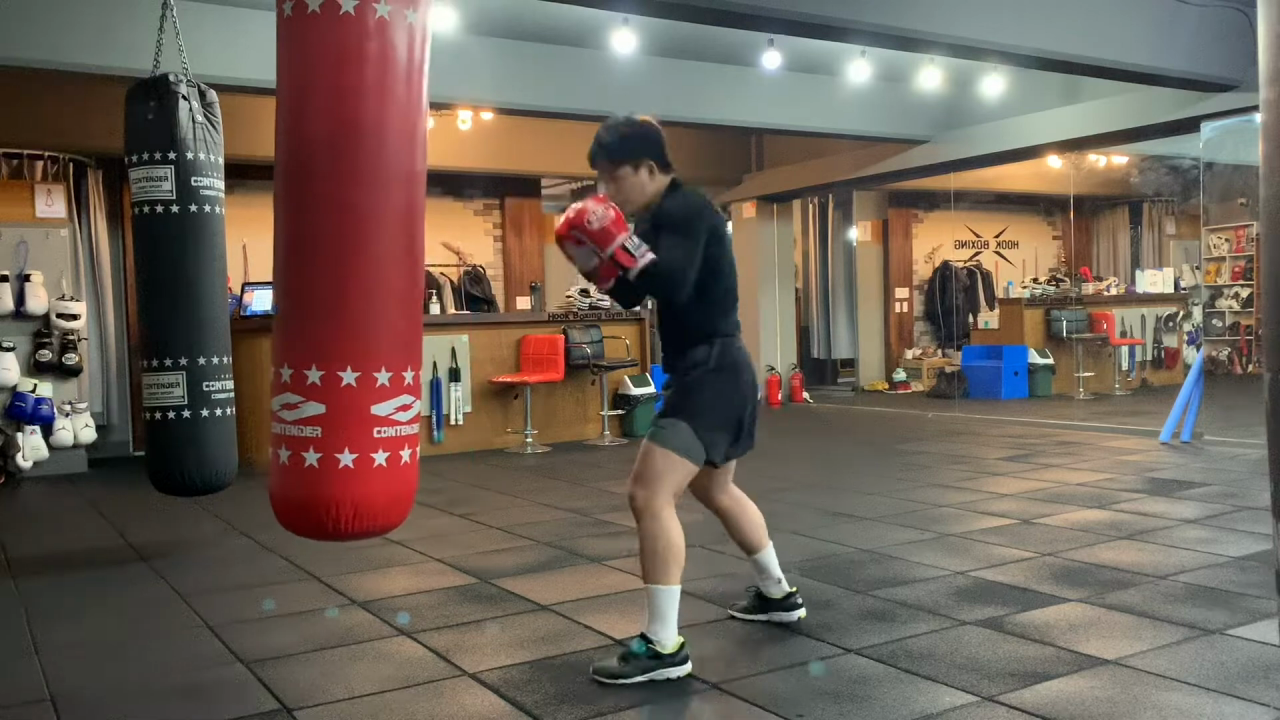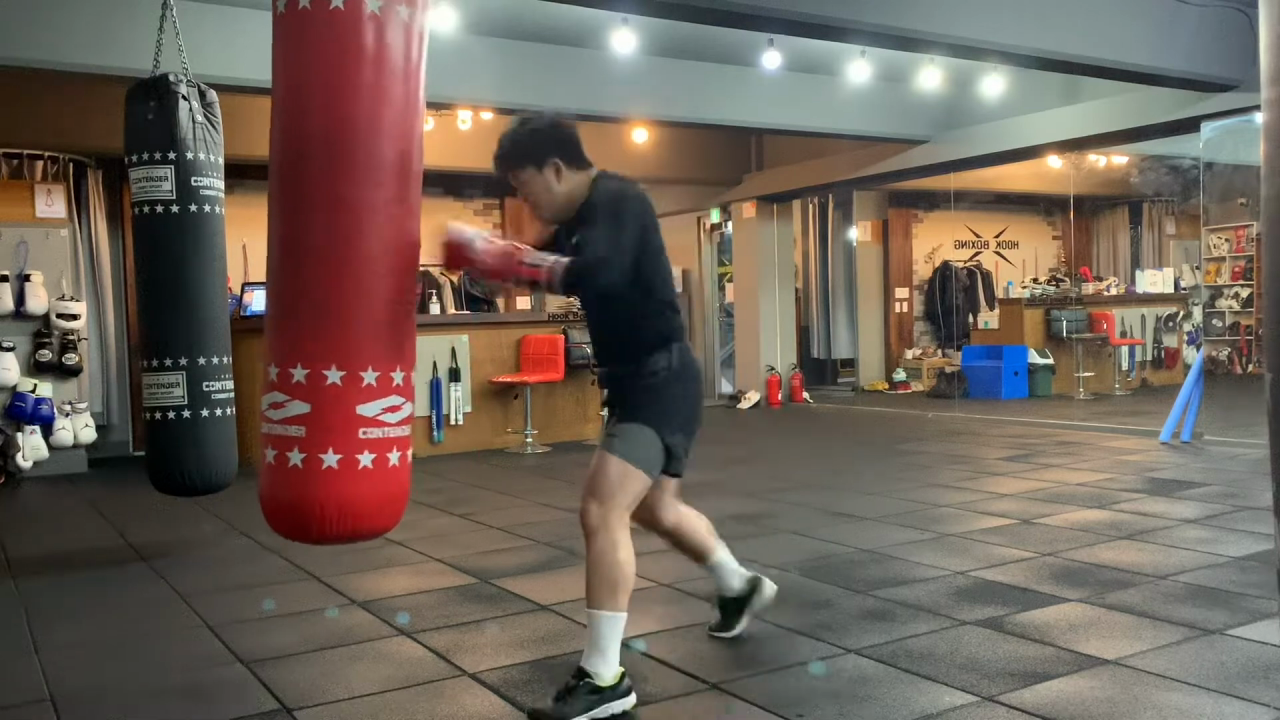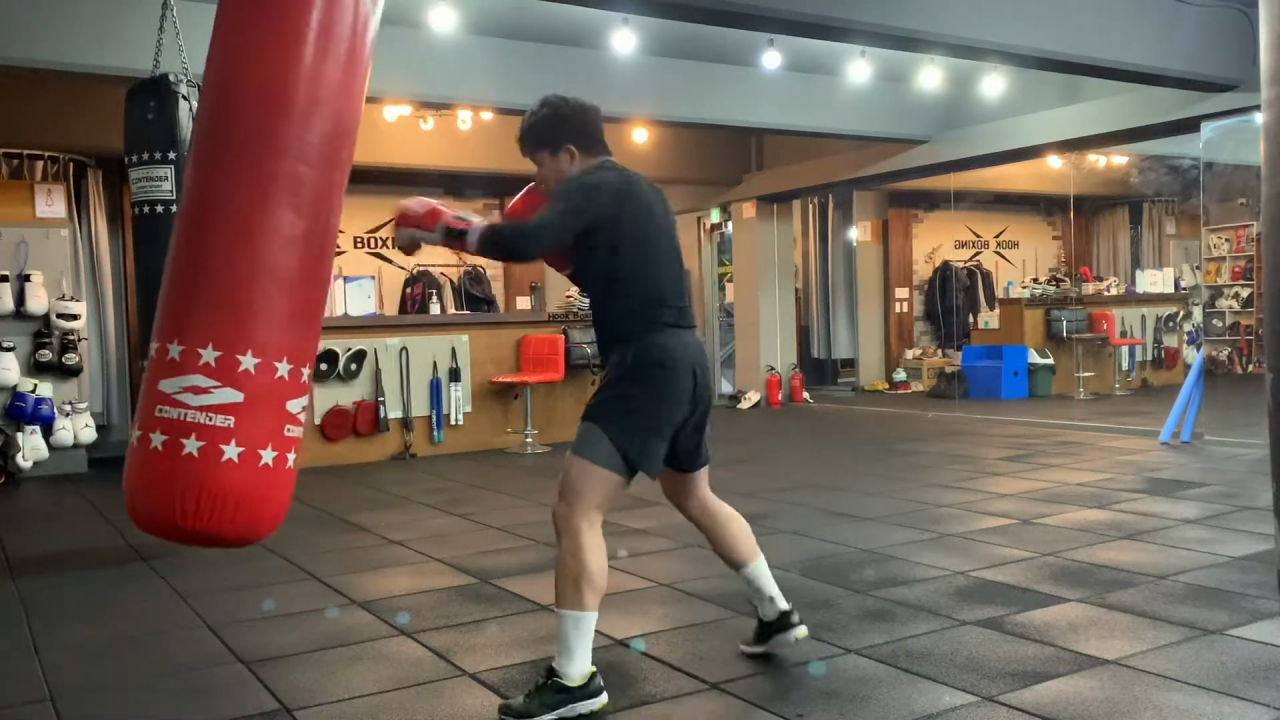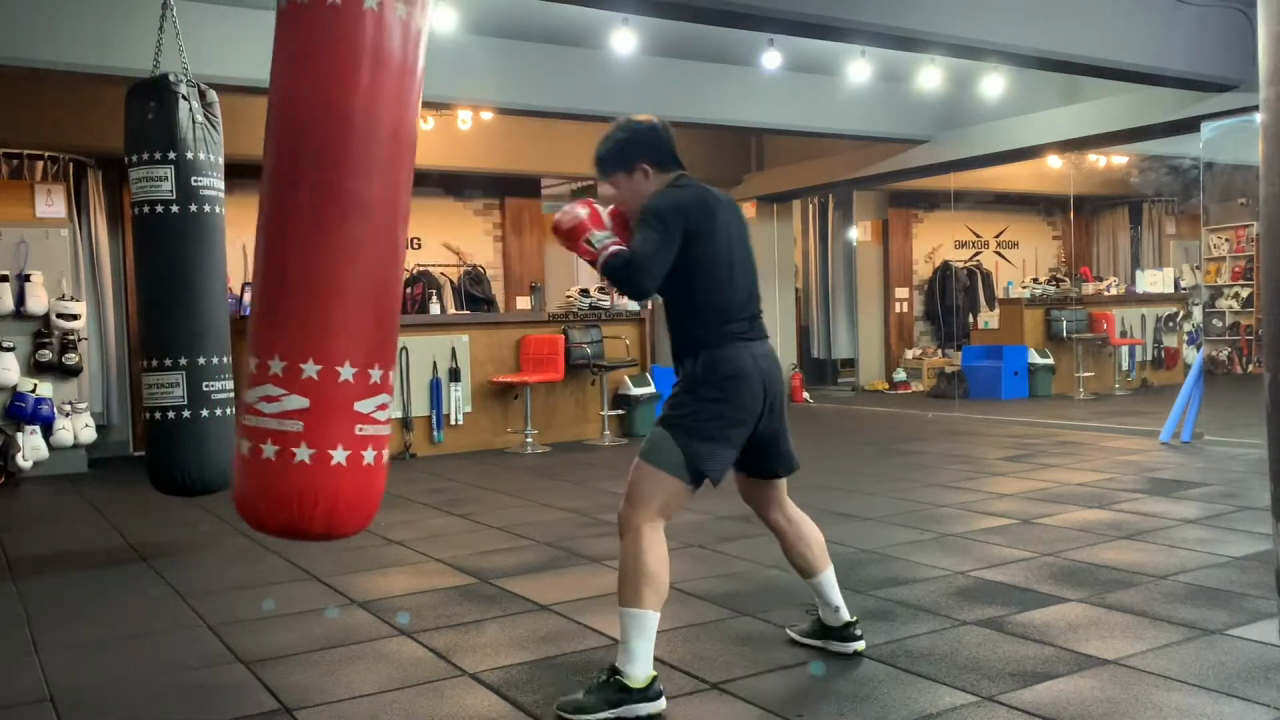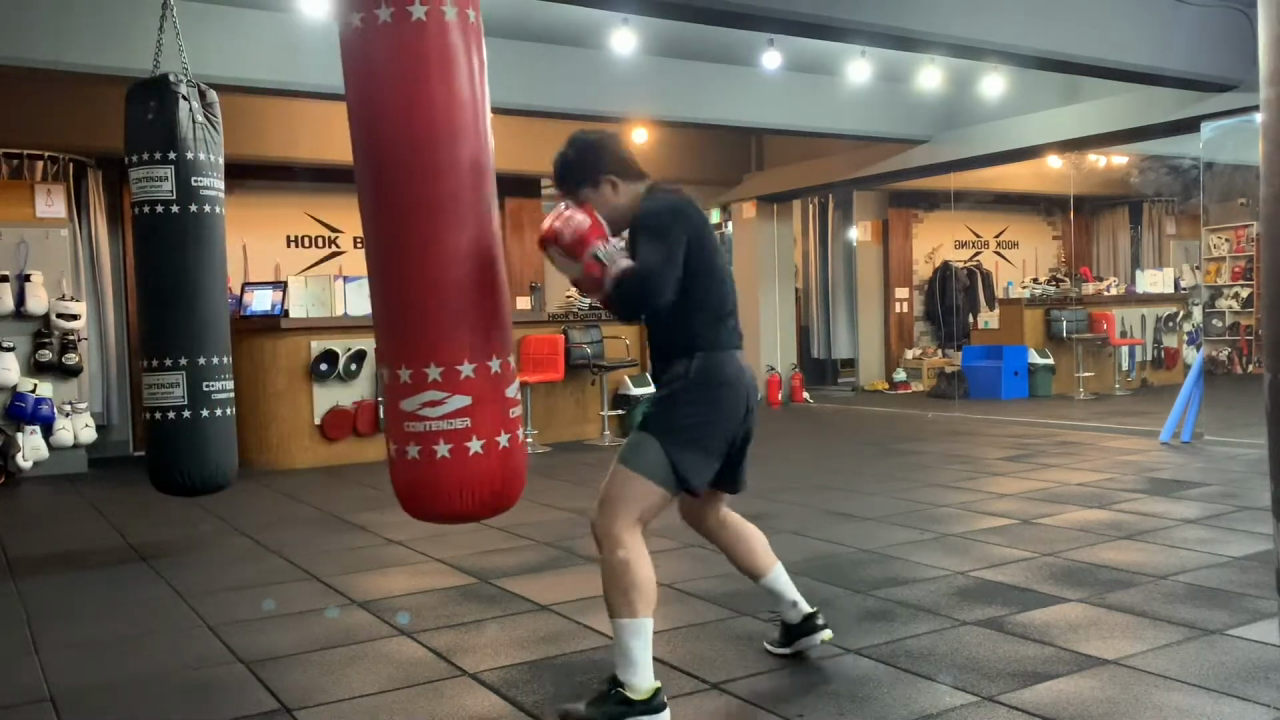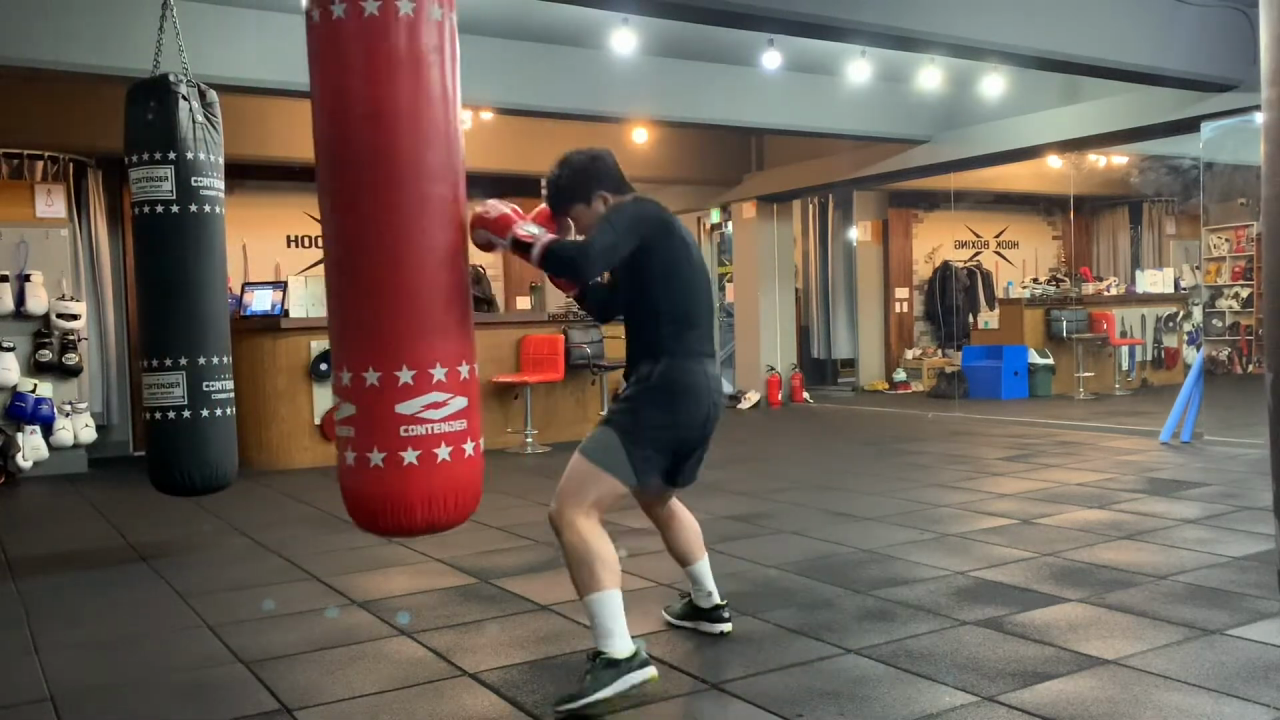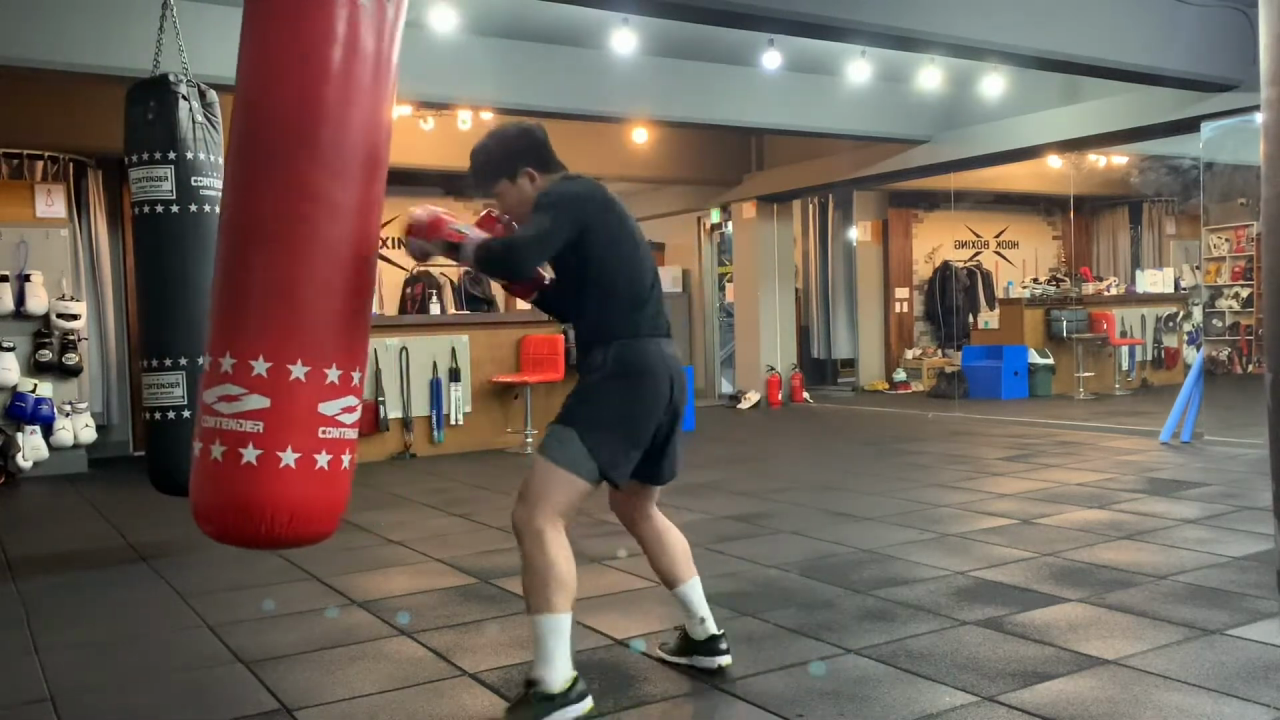
dt=0.7s
person 1, frame 1
left shoulder: (684, 207)
right shoulder: (666, 214)
left elbow: (670, 285)
right elbow: (630, 292)
left wrist: (611, 240)
right wrist: (592, 255)
left hip: (710, 369)
right hip: (713, 369)
left knee: (649, 494)
right knee: (715, 489)
left ankle: (664, 645)
right ankle: (777, 593)
person 1, frame 2
left shoulder: (617, 200)
right shoulder: (580, 218)
left elbow: (600, 277)
left wrist: (510, 260)
right wrist: (485, 253)
left hip: (661, 380)
right hip: (634, 377)
left knee: (602, 512)
right knee: (653, 508)
right ankle: (740, 587)
person 1, frame 3
left shoulder: (591, 188)
right shoulder: (638, 191)
left elbow: (524, 241)
left wrist: (441, 226)
right wrist: (562, 254)
left hip: (644, 369)
right hip: (683, 361)
left knee: (577, 511)
right knee: (694, 498)
right ankle: (776, 615)
person 1, frame 4
left shoulder: (670, 204)
right shoulder: (719, 204)
left elbow: (637, 281)
left wrist: (592, 239)
right wrist: (624, 240)
left hip: (715, 377)
right hip: (756, 368)
left knee: (640, 517)
right knee: (772, 505)
right ankle: (838, 621)
person 1, frame 5
left shoulder: (663, 210)
right shoulder: (650, 219)
left elbow: (653, 293)
right elbow: (631, 305)
left wrist: (594, 253)
right wrist: (590, 263)
left hip: (701, 385)
right hip: (715, 385)
left knee: (614, 521)
right knee: (707, 514)
right ankle: (801, 617)
person 1, frame 6
left shoulder: (636, 216)
right shoulder: (654, 227)
left elbow: (584, 262)
right elbow: (606, 303)
left wrist: (520, 236)
right wrist: (560, 262)
left hip: (666, 386)
right hip: (700, 387)
left knee: (573, 511)
right knee: (657, 496)
left ankle: (618, 655)
right ankle: (708, 604)
person 1, frame 7
left shoulder: (569, 197)
right shoulder: (593, 206)
left elbow: (518, 258)
left wrist: (449, 240)
right wrist: (525, 282)
left hip: (620, 372)
right hip: (655, 368)
left knee: (536, 516)
right knee: (635, 508)
right ankle: (704, 636)
